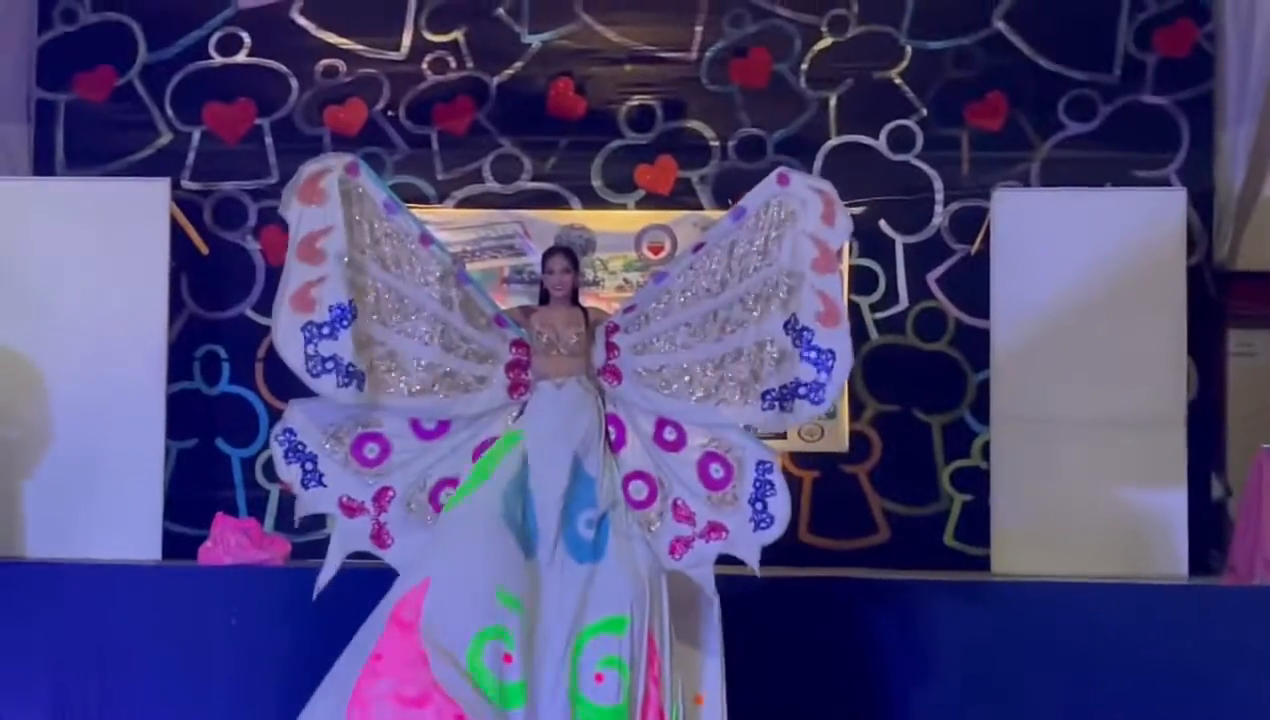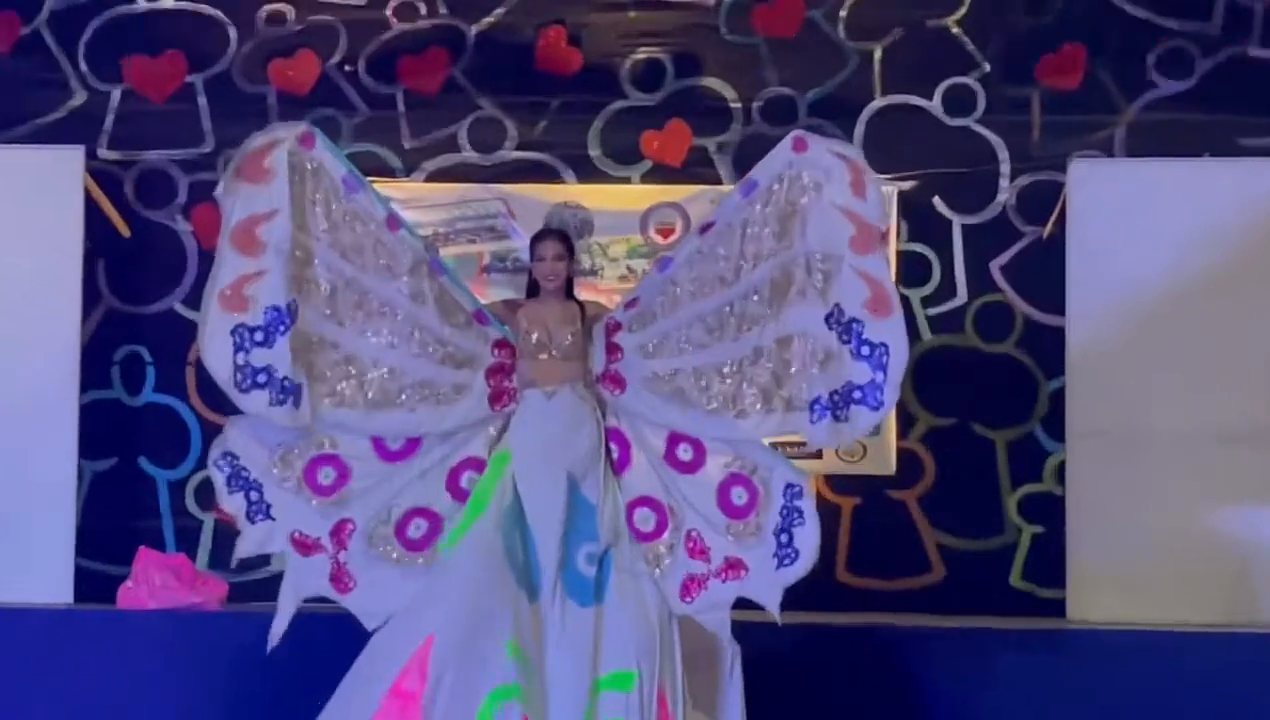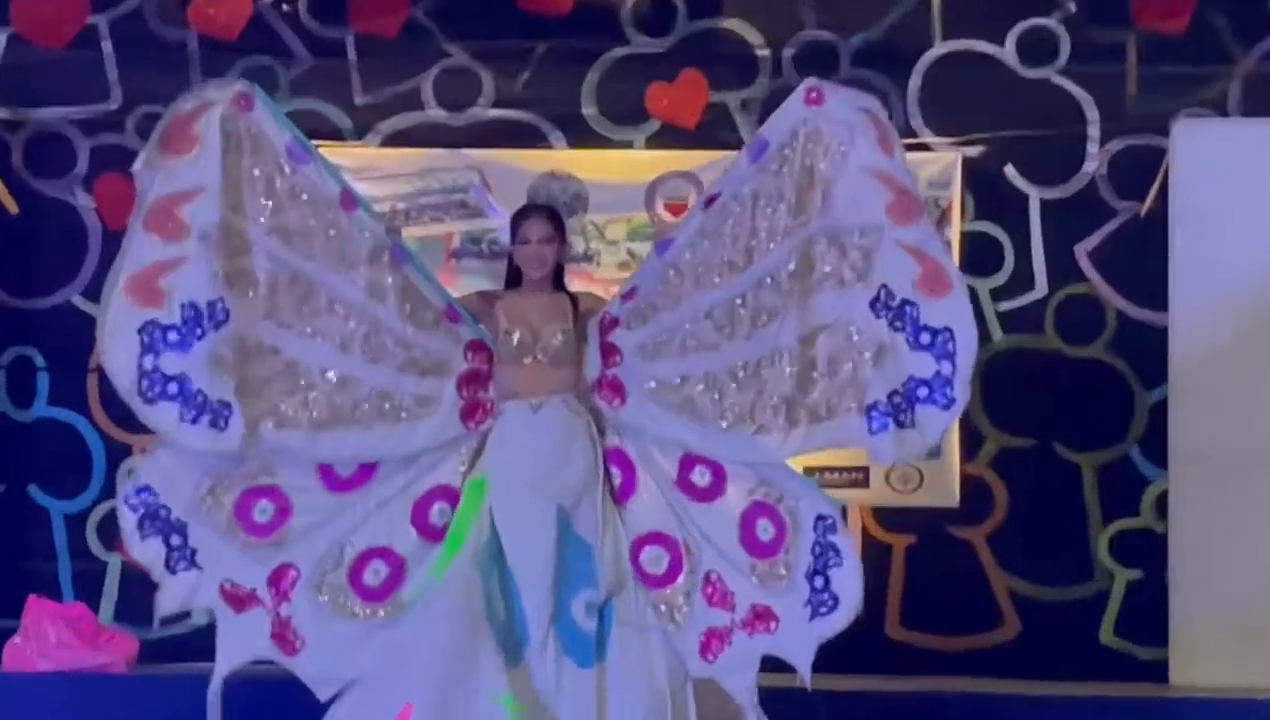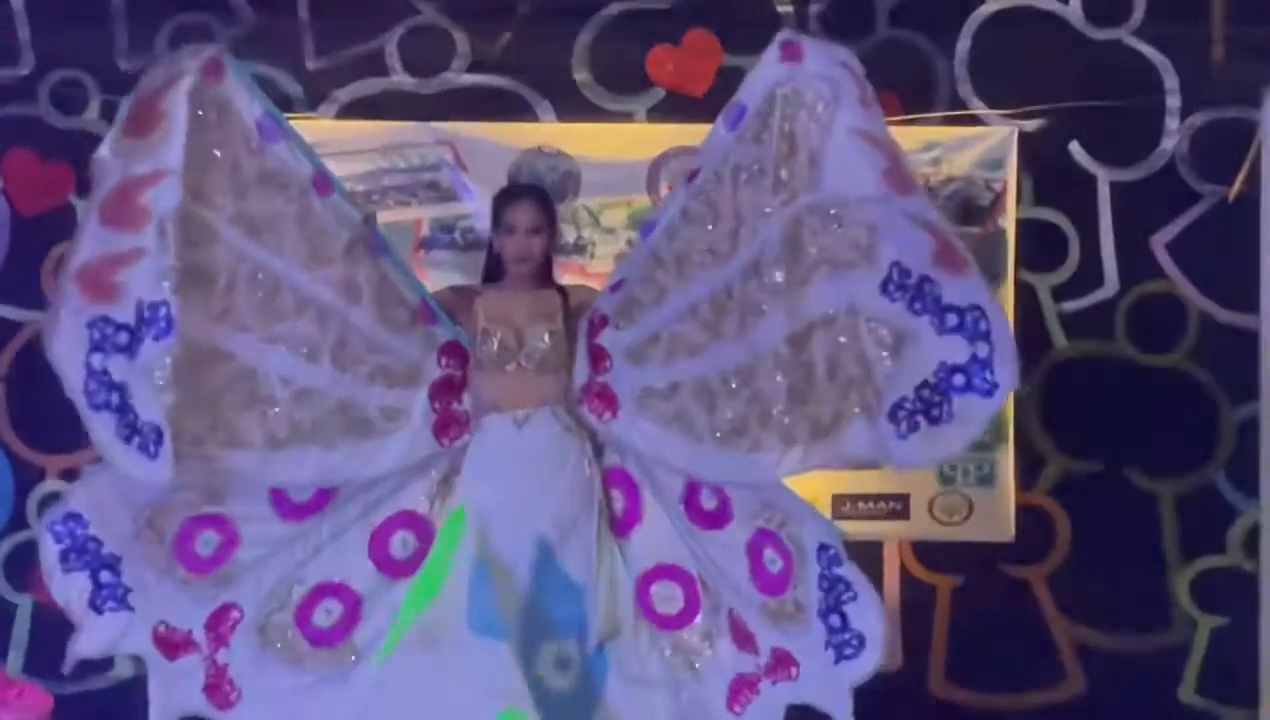
dt=0.2s
person 1, frame 1
left shoulder: (599, 319)
right shoulder: (520, 318)
left elbow: (669, 306)
right elbow: (458, 304)
left hip: (587, 430)
right hip: (534, 430)
left knee: (590, 550)
right knee: (517, 542)
person 1, frame 2
left shoulder: (597, 317)
right shoulder: (505, 316)
left elbow: (672, 297)
right elbow: (425, 294)
left hip: (585, 445)
right hip: (521, 446)
left knee: (587, 577)
right knee: (510, 569)
person 1, frame 3
left shoulder: (591, 311)
right shoulder: (481, 311)
left elbow: (679, 285)
right elbow: (388, 290)
left hip: (578, 466)
right hip: (504, 468)
left knee: (580, 621)
right knee: (494, 615)
person 1, frame 4
left shoulder: (582, 307)
right shoulder: (457, 306)
left elbow: (671, 283)
right elbow: (356, 290)
left hip: (566, 481)
right hip: (485, 482)
right knee: (472, 639)
